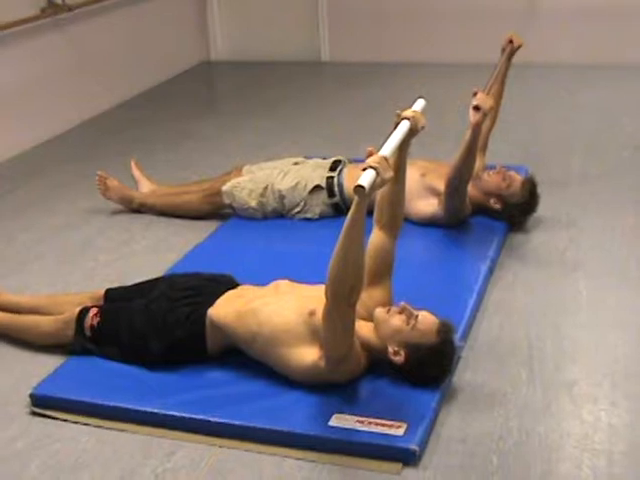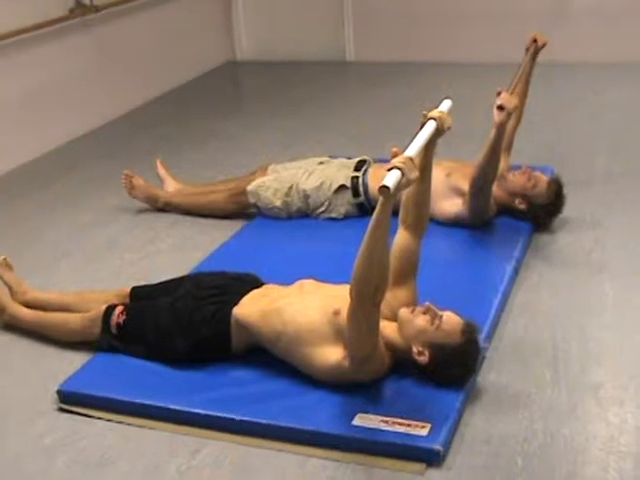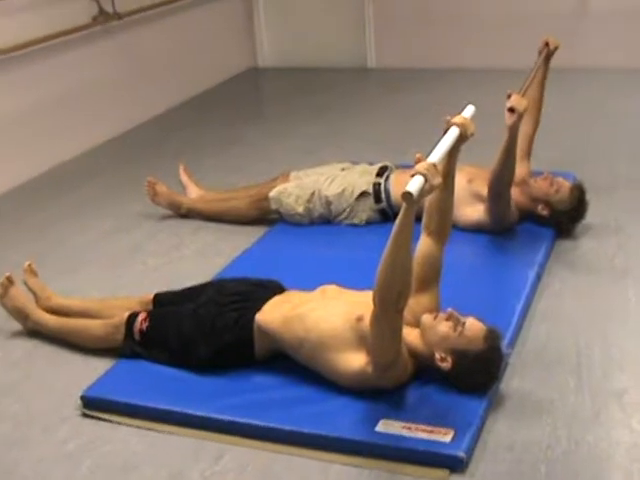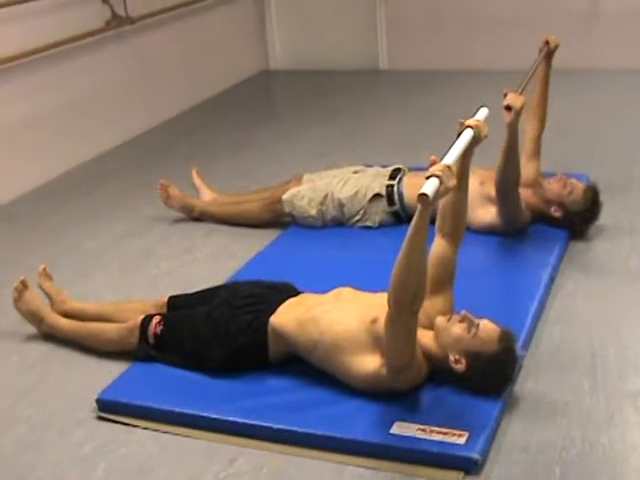
dt=0.3s
person 1, frame 1
left shoulder: (343, 361)
right shoulder: (374, 313)
left elbow: (340, 297)
right elbow: (386, 232)
left wrist: (361, 200)
right wrist: (404, 149)
left hip: (193, 328)
right hip: (225, 289)
left knee: (77, 325)
right knee: (98, 301)
person 1, frame 2
left shoulder: (367, 361)
right shoulder: (398, 313)
left elbow: (364, 297)
right elbow: (411, 234)
left wrist: (386, 200)
right wrist: (427, 149)
left hip: (218, 328)
right hip: (247, 288)
left knee: (102, 324)
right knee: (124, 297)
person 1, frame 3
left shoulder: (391, 367)
right shoulder: (419, 318)
left elbow: (384, 303)
right elbow: (435, 238)
left wrist: (409, 205)
right wrist: (452, 156)
left hip: (242, 333)
right hip: (270, 293)
left knee: (126, 329)
right knee: (146, 303)
right ankle: (53, 302)
person 1, frame 4
left shoulder: (405, 369)
right shoulder: (435, 320)
left elbow: (402, 305)
right elbow: (448, 241)
left wrist: (424, 207)
right wrist: (465, 157)
left hip: (256, 336)
right hip: (284, 296)
left knee: (139, 333)
right knee: (162, 305)
left ankle: (49, 321)
right ankle: (67, 307)
person 2, frame 1
left shoulder: (456, 208)
right shoulder: (475, 175)
right elbow: (487, 116)
left wrist: (473, 130)
right wrist: (506, 60)
left hip: (324, 192)
right hip: (332, 167)
left knee: (222, 195)
right knee: (237, 175)
left ankle: (137, 199)
right ankle: (152, 190)
person 2, frame 2
left shoulder: (479, 210)
right shoulder: (499, 177)
right elbow: (512, 118)
left wrist: (497, 127)
right wrist: (530, 59)
left hip: (349, 192)
right hip: (357, 168)
left knee: (246, 196)
right knee: (261, 174)
left ankle: (163, 199)
right ankle: (176, 189)
person 2, frame 3
left shoulder: (501, 215)
right shoulder: (520, 180)
left elbow: (495, 186)
right elbow: (529, 126)
left wrist: (509, 129)
right wrist: (545, 63)
left hip: (371, 198)
right hip: (379, 174)
left knee: (269, 201)
right knee: (282, 182)
left ankle: (183, 204)
right ankle: (200, 195)
person 2, frame 4
left shoulder: (514, 217)
right shoulder: (532, 181)
left elbow: (503, 188)
right elbow: (537, 128)
left wrist: (510, 125)
right wrist: (546, 63)
left hip: (384, 201)
right hip: (391, 177)
left knee: (282, 206)
right knee: (295, 184)
left ankle: (197, 208)
right ankle: (214, 199)
